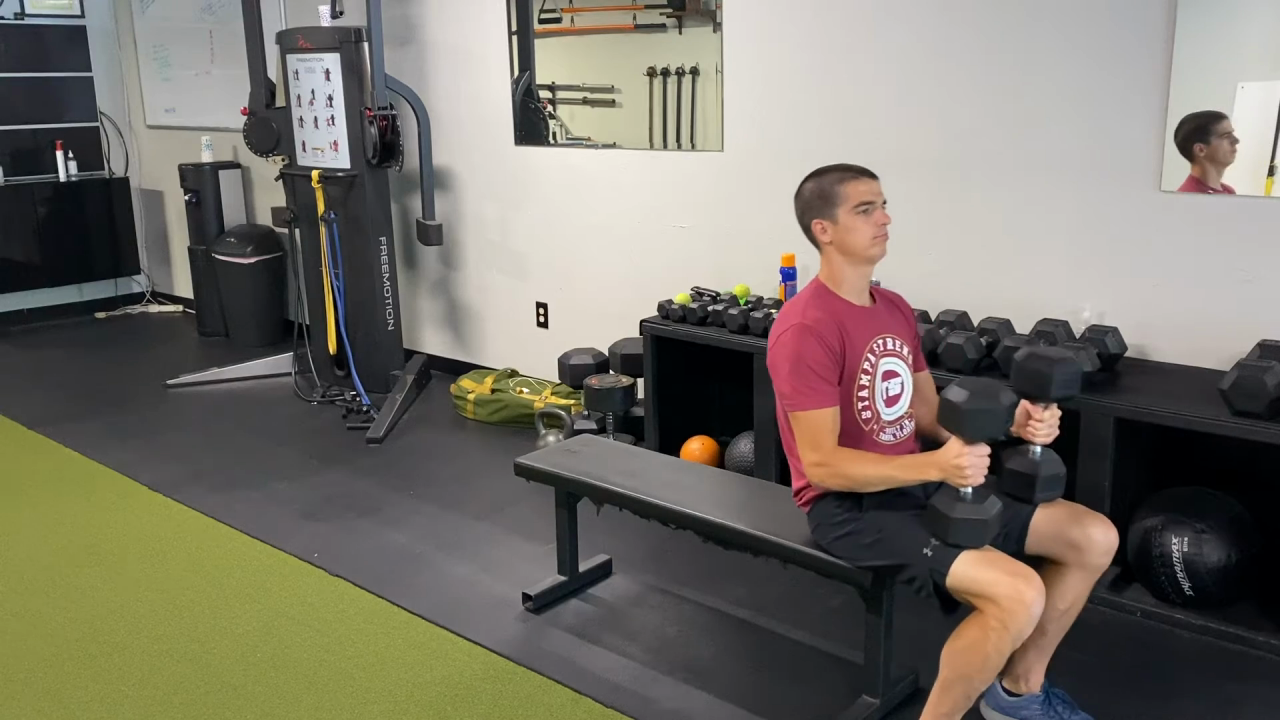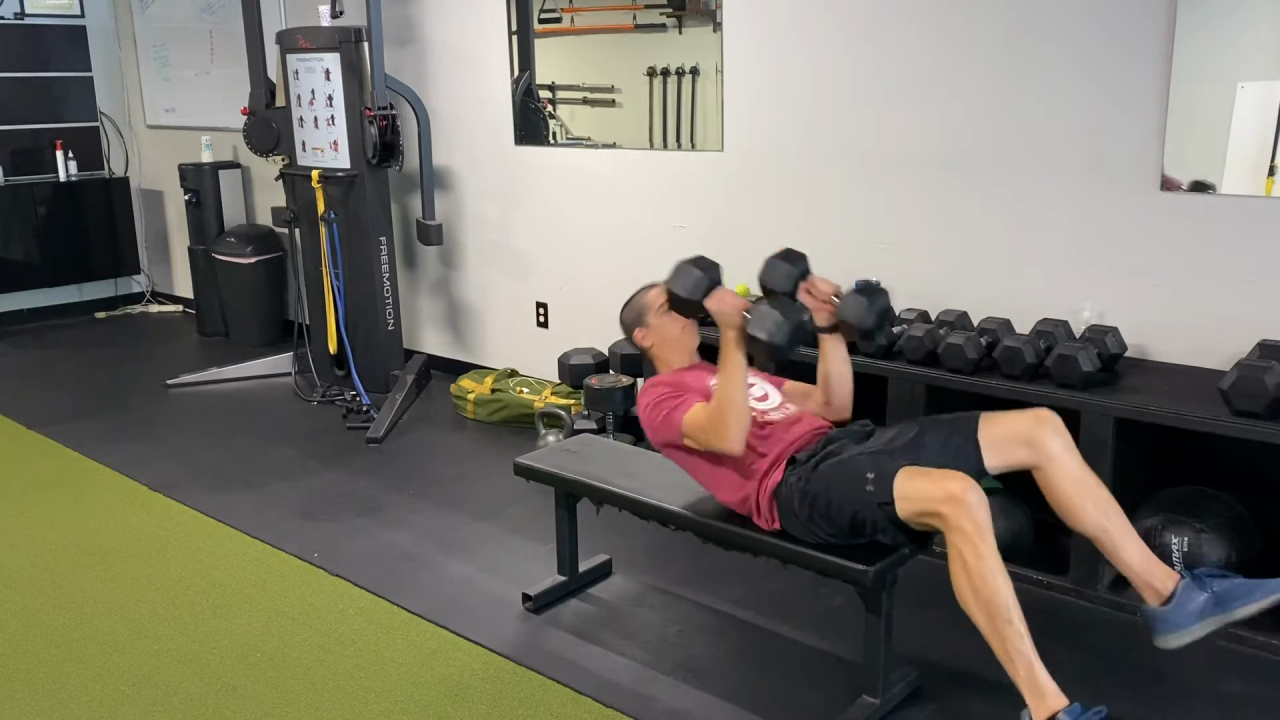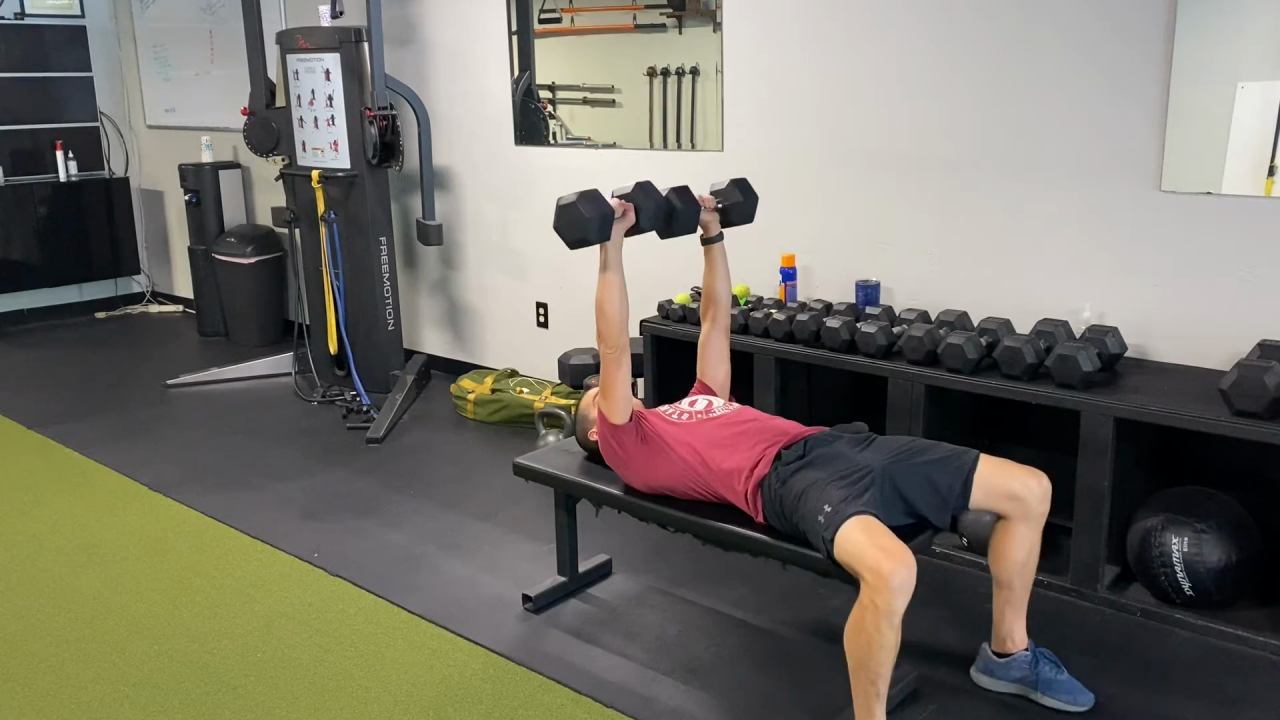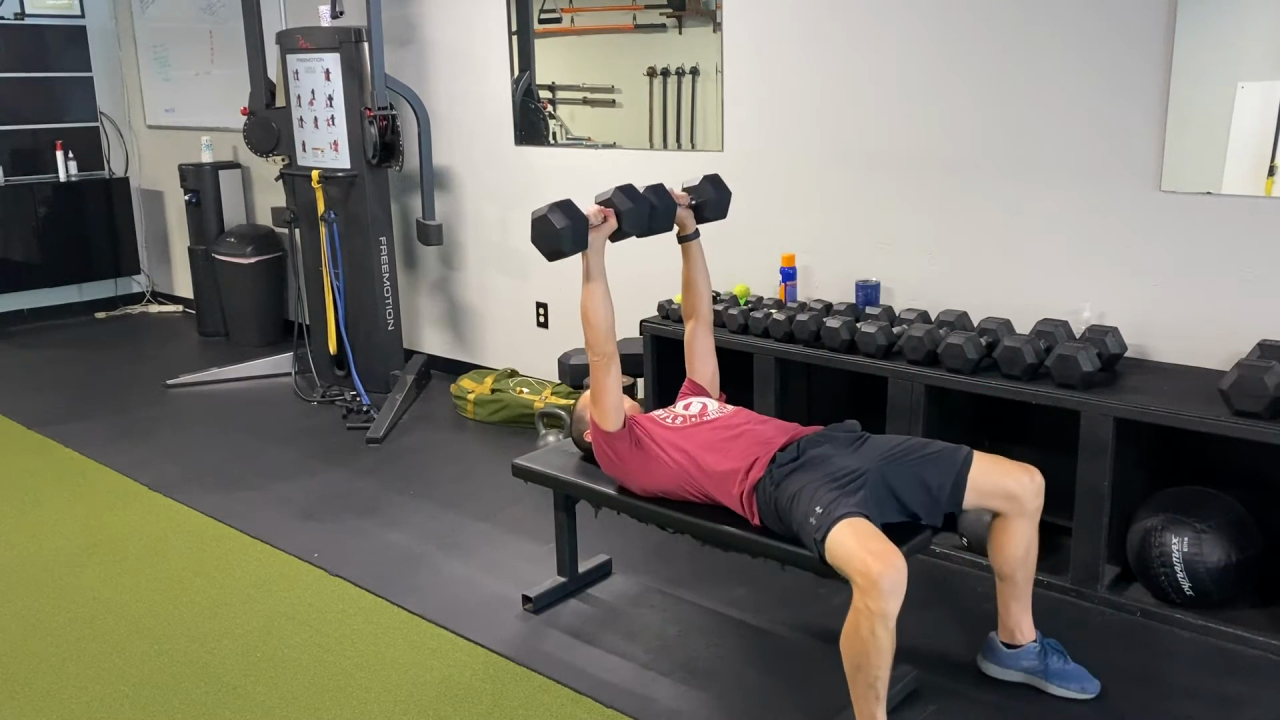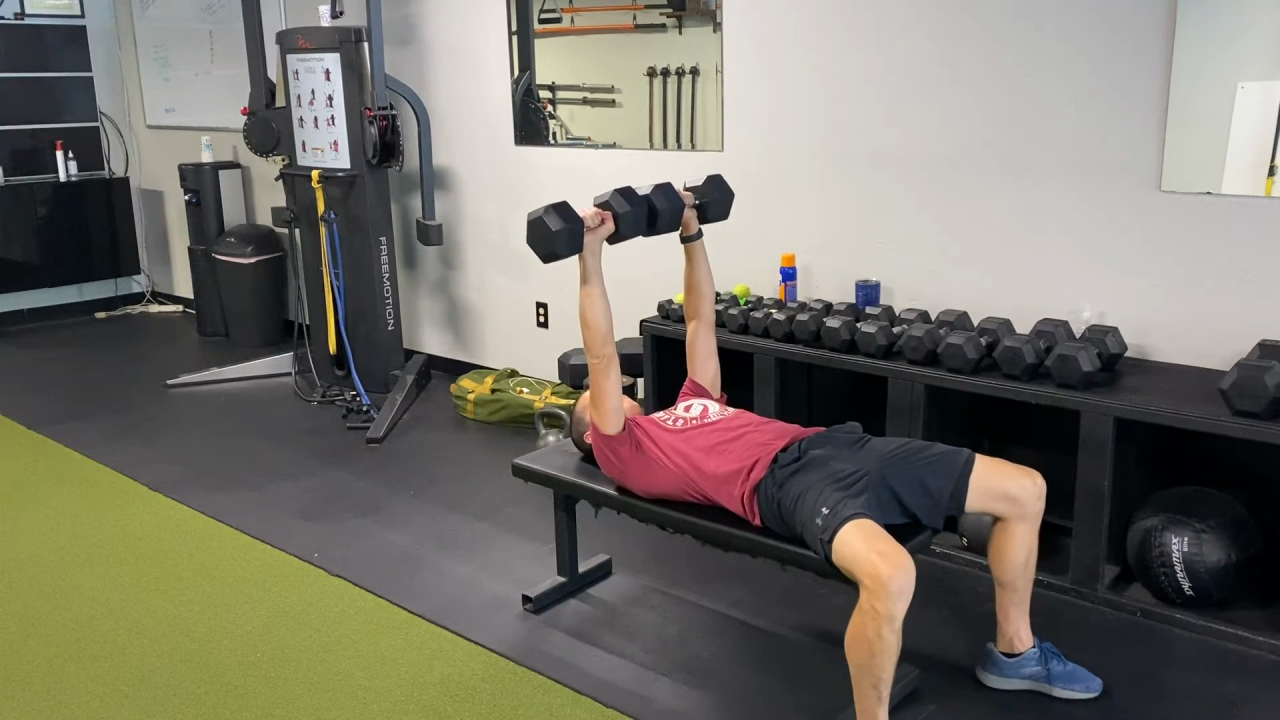
dt=1s
person 1, frame 1
left shoulder: (894, 308)
right shoulder: (806, 328)
left elbow: (930, 413)
right elbow: (821, 464)
left wrist: (1010, 423)
right wrist: (935, 465)
left hip: (913, 482)
right hip: (850, 505)
left knee: (1093, 538)
right knee: (1018, 595)
person 1, frame 2
left shoulder: (731, 365)
right shoulder: (660, 394)
left elbow: (837, 406)
right elbow: (730, 437)
left wrist: (827, 326)
right wrist: (731, 335)
left hip: (849, 448)
right hip: (797, 486)
left knee: (1039, 427)
right knee: (958, 499)
left ankle: (1168, 595)
person 1, frame 3
left shoulder: (696, 406)
right shoulder: (627, 447)
left elbow: (715, 323)
right elbow: (615, 351)
left wrist: (712, 235)
right wrist: (611, 247)
left hip: (841, 443)
right hip: (787, 475)
left knee: (1029, 490)
right knee: (891, 572)
left ankle: (1008, 653)
person 1, frame 4
left shoulder: (689, 406)
right shoulder: (623, 450)
left elbow: (698, 323)
right elbow: (602, 356)
left wrist: (688, 232)
right wrist: (595, 252)
left hip: (832, 442)
right hip: (782, 475)
left knee: (1023, 485)
right knee: (882, 575)
left ankle: (1015, 643)
person 1, frame 5
left shoulder: (690, 407)
right shoulder: (623, 451)
left elbow: (700, 322)
right elbow: (602, 359)
left wrist: (692, 233)
right wrist: (591, 254)
right hip: (782, 479)
left knee: (1024, 490)
right knee: (890, 576)
left ankle: (1014, 651)
